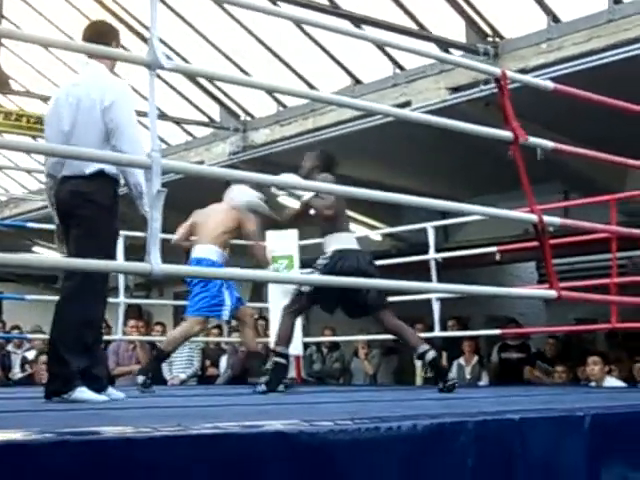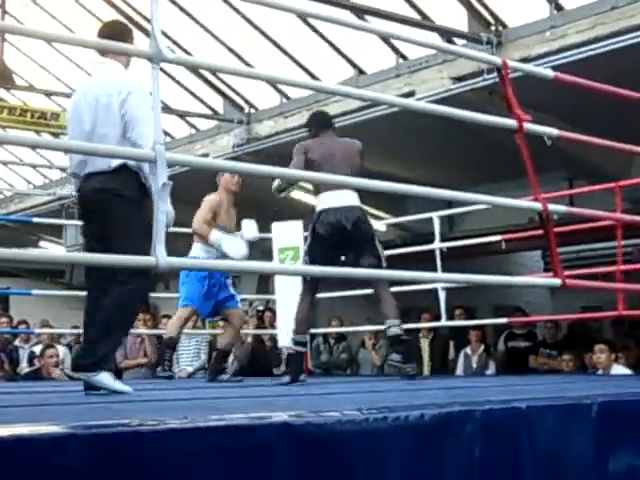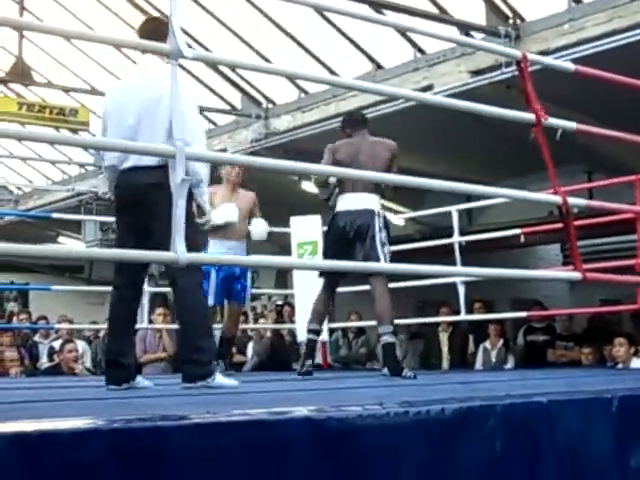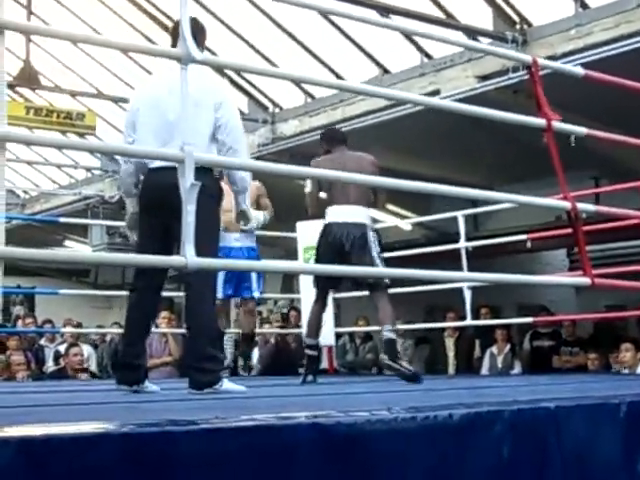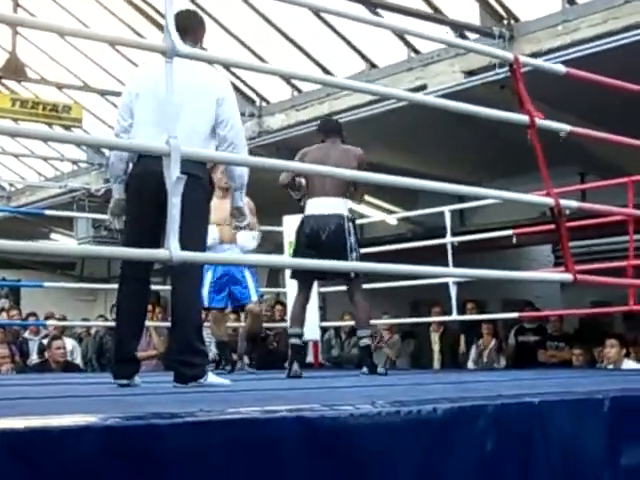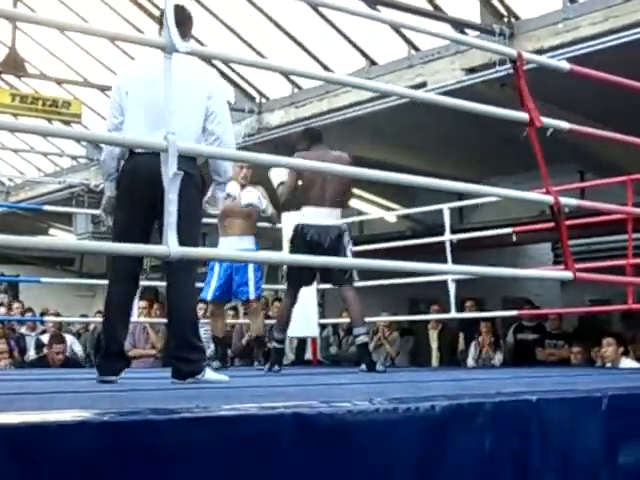
dt=0.3s
person 1, frame 1
left shoulder: (64, 91)
right shoulder: (112, 87)
left elbow: (51, 155)
right elbow: (129, 148)
left wrist: (56, 202)
right wrist: (146, 201)
left hip: (67, 189)
right hip: (96, 190)
left knee: (86, 285)
right knee: (85, 285)
left ankle: (92, 377)
right ankle: (63, 380)
person 1, frame 2
left shoulder: (81, 92)
right shoulder: (128, 84)
left elbow: (75, 154)
right elbow: (146, 143)
right wrist: (161, 196)
left hip: (90, 188)
right hip: (122, 186)
left knee: (101, 280)
right knee: (136, 277)
left ankle: (96, 370)
right ankle: (92, 359)
person 1, frame 3
left shoulder: (118, 89)
right shoulder: (172, 80)
left elbow: (108, 150)
right elbow: (190, 140)
left wrist: (119, 188)
right wrist: (201, 192)
left hip: (127, 183)
right hip: (163, 181)
left knee: (127, 277)
right knee: (185, 273)
left ankle: (120, 370)
right ankle: (198, 368)
person 1, frame 4
left shoulder: (147, 87)
right shoulder: (213, 85)
left elbow: (129, 149)
right elbow: (233, 144)
left wrist: (131, 200)
right wrist: (242, 198)
left hip: (154, 183)
right hip: (196, 182)
left knee: (147, 276)
right knee: (199, 278)
left ankle: (129, 371)
right ankle: (204, 375)
person 1, frame 5
left shoulder: (143, 76)
right shoulder: (214, 81)
left elbow: (121, 135)
right elbow: (233, 141)
left wrist: (118, 188)
left hip: (145, 172)
right hip: (189, 174)
left knee: (135, 268)
right knee: (186, 270)
left ankle: (124, 366)
right ankle: (189, 368)
person 1, frame 6
left shoulder: (133, 72)
right shoulder: (204, 74)
left elbow: (114, 132)
right elbow: (220, 136)
left wrist: (110, 185)
right wrist: (220, 187)
left hip: (136, 169)
right hip: (181, 171)
left knee: (124, 266)
right knee: (180, 267)
left ankle: (110, 362)
right ankle: (188, 365)
person 2, frame 1
left shoulder: (323, 178)
right shoulder: (322, 183)
left elbow: (328, 210)
left wrist: (306, 200)
left hip: (339, 257)
right hip: (358, 258)
left knee: (291, 311)
right knee: (388, 319)
left ankle: (274, 377)
right ankle: (441, 372)
person 2, frame 2
left shoulder: (304, 147)
right shoulder: (355, 146)
left elbow: (288, 183)
left wrist: (279, 186)
left hip: (326, 216)
right hip: (355, 213)
left knee: (309, 291)
right knee: (379, 283)
left ankle: (296, 366)
right ankle: (399, 348)
person 2, frame 3
left shoulder: (335, 148)
right shoulder: (389, 147)
left wrist: (333, 189)
left hip: (341, 217)
right hip: (369, 215)
left knee: (328, 288)
right knee: (378, 282)
left ankle: (308, 356)
right ankle: (390, 360)
person 2, frame 4
left shoulder: (318, 164)
right shoulder: (369, 161)
left elbow: (313, 210)
right elbow: (379, 201)
left hip: (332, 228)
right hip: (360, 229)
left knee: (321, 298)
right knee: (380, 293)
left ankle: (310, 366)
right ankle: (391, 352)
person 2, frame 5
left shoulder: (306, 153)
right shoulder: (356, 154)
left elbow: (284, 181)
right elbow: (358, 195)
left hip: (311, 220)
right hip: (338, 221)
left knee: (303, 290)
right knee: (355, 289)
left ankle: (295, 358)
right ankle: (367, 360)
person 2, frame 6
left shoulder: (299, 160)
right shoulder: (345, 159)
left elbow: (285, 199)
left wrist: (284, 181)
left hip: (306, 229)
right hip: (334, 229)
left knee: (290, 295)
right knee: (348, 290)
left ankle: (275, 357)
right ankle: (365, 356)
person 3, frame 1
left shoulder: (201, 212)
right shoulder: (242, 210)
left elbow: (177, 239)
right elbow: (256, 244)
left hip: (207, 266)
right hip: (209, 265)
left knee: (247, 315)
right knee: (196, 323)
right ankle: (146, 371)
person 3, frame 2
left shoulder: (231, 210)
right shoulder: (213, 200)
right elbow: (198, 226)
left wrist: (241, 236)
right wrist: (224, 241)
left hip: (217, 269)
left knee: (238, 317)
right knee: (187, 311)
left ankle: (218, 369)
right ankle: (164, 363)
person 3, frame 3
left shoulder: (250, 197)
right shoulder: (211, 194)
left elbow: (257, 221)
left wrist: (258, 228)
right wrist: (215, 217)
right hip: (216, 258)
left knee: (235, 312)
right knee: (209, 309)
left ankle: (222, 358)
person 3, frame 4
left shoulder: (256, 187)
left elbow: (269, 211)
left wrist: (259, 218)
left hip: (248, 249)
right hip: (223, 249)
left knee: (249, 305)
right knee: (222, 304)
left ankle: (244, 357)
person 3, frame 5
left shoulder: (245, 202)
left elbow: (256, 230)
left wrist: (253, 238)
left hip: (239, 261)
right hip: (214, 263)
left knee: (255, 310)
right knee: (216, 315)
left ankle: (249, 353)
right ankle: (226, 361)
person 3, frame 6
left shoulder: (258, 192)
left elbow: (272, 216)
right elbow: (206, 207)
left wrist: (260, 204)
right wrist: (222, 195)
left hip: (247, 253)
left knee: (253, 305)
right knee: (215, 307)
left ankle: (259, 357)
right ankle: (220, 355)
